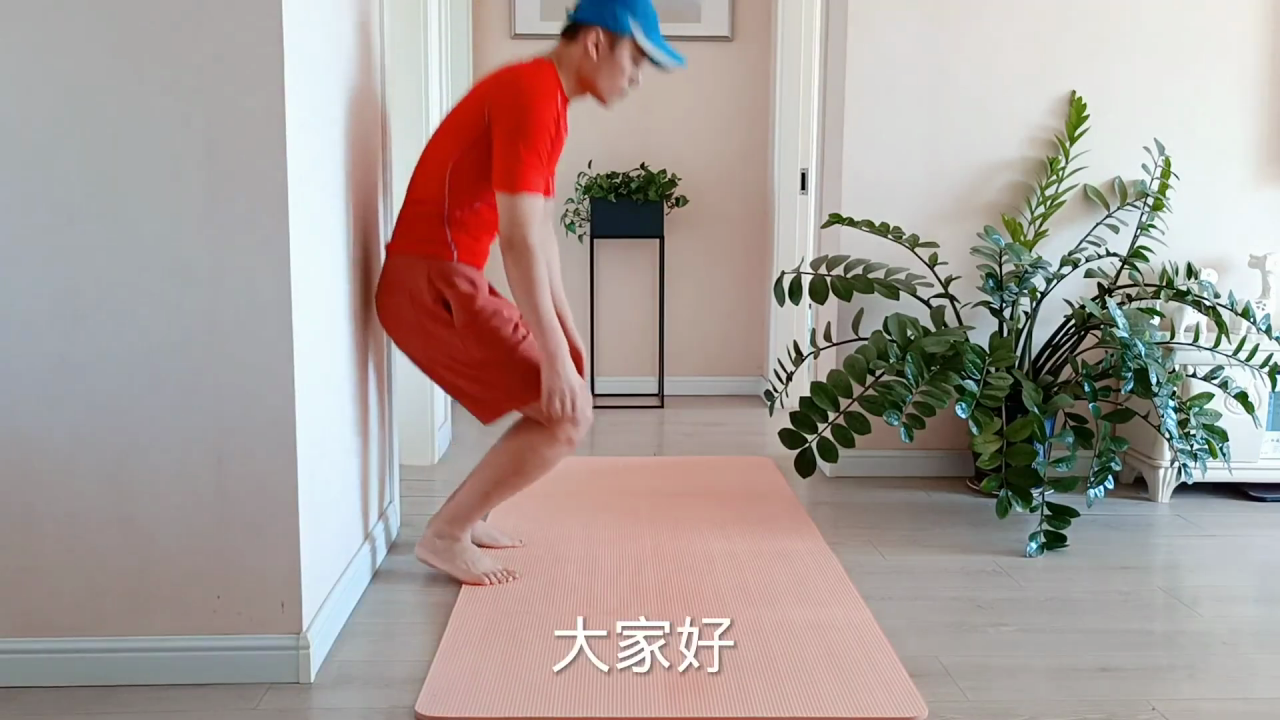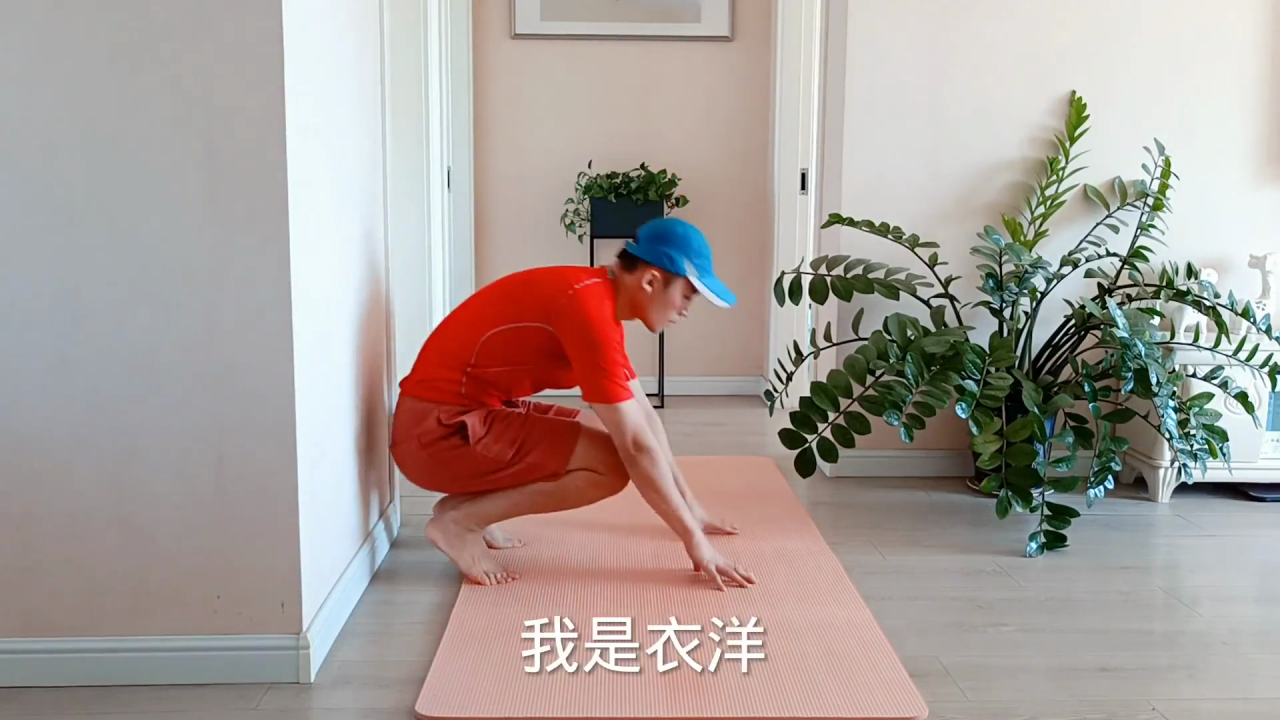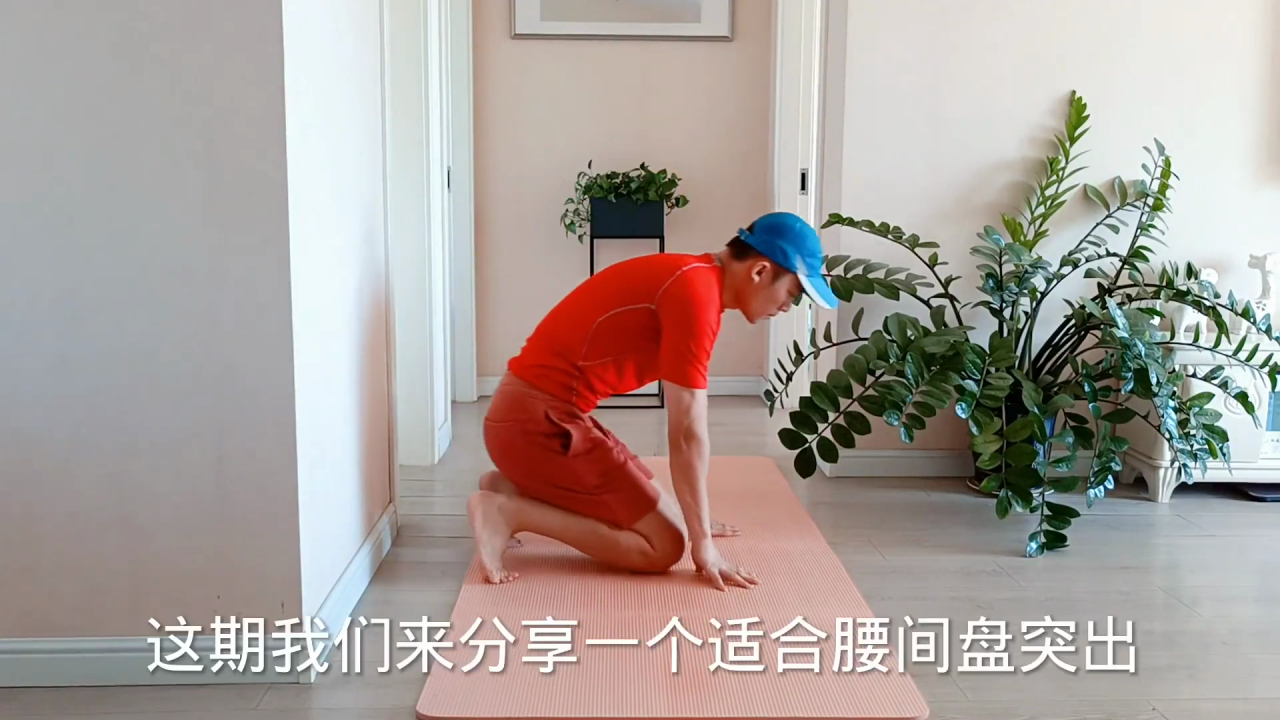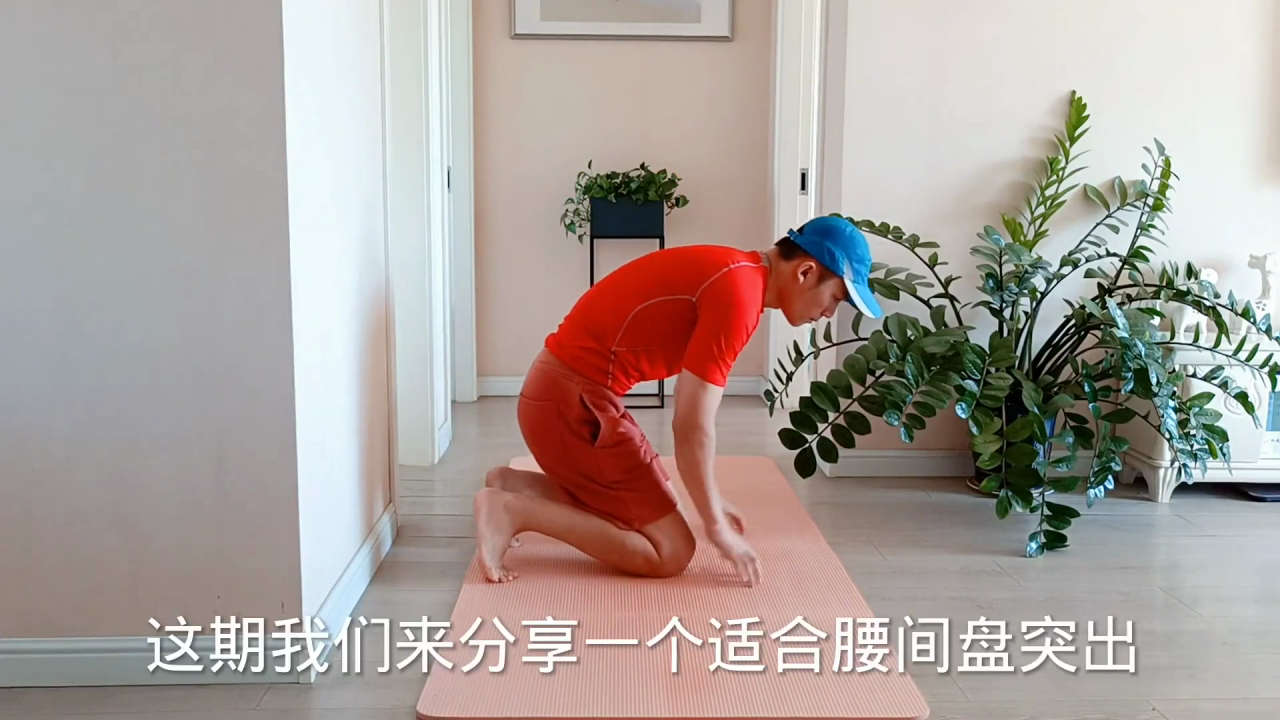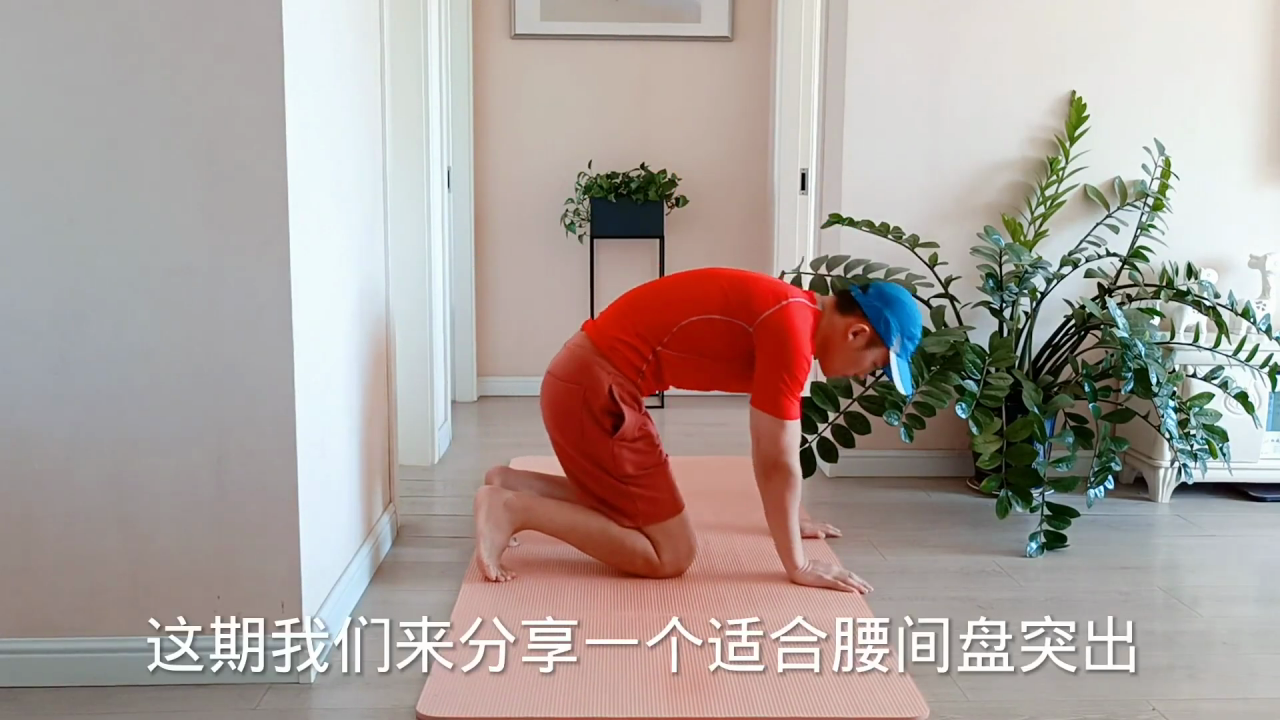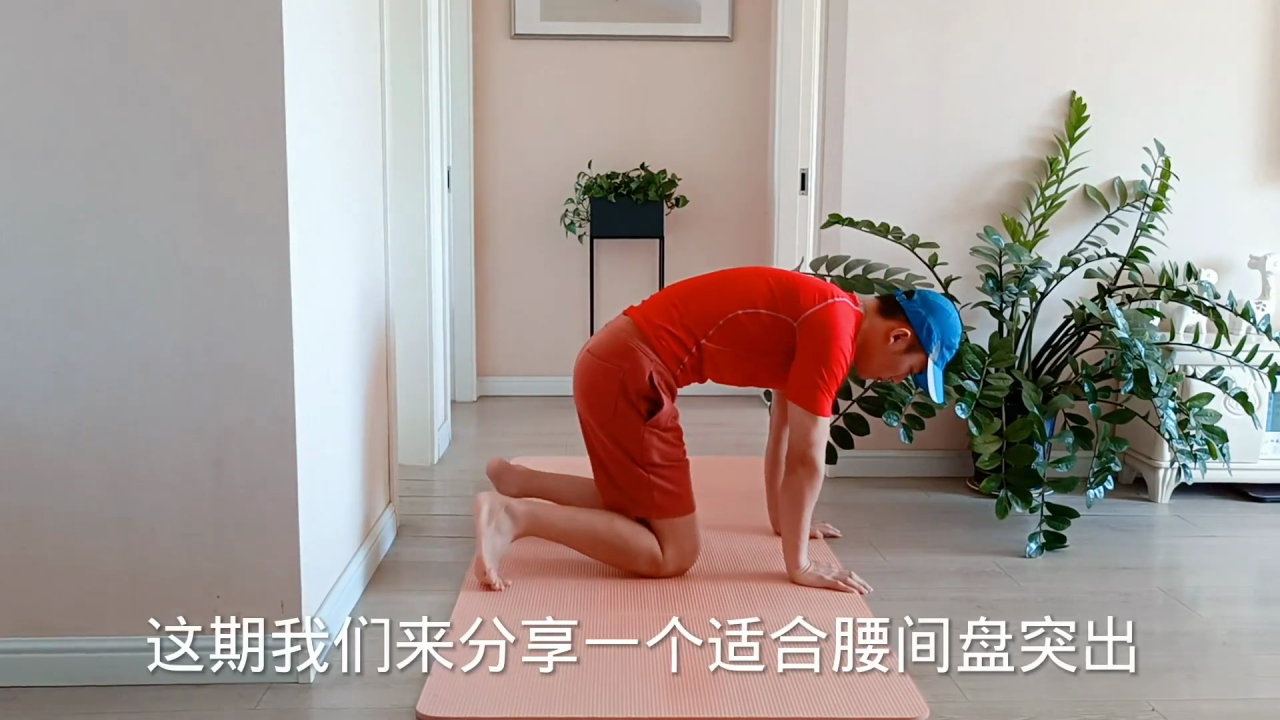
dt=0.5s
person 1, frame 1
left shoulder: (546, 100)
right shoulder: (532, 97)
left elbow: (541, 235)
right elbow: (520, 242)
left wrist: (568, 336)
right wrist: (557, 361)
left hip: (444, 281)
right hip: (427, 287)
left knee: (565, 399)
right knee: (566, 411)
left ankle: (465, 516)
right ankle: (447, 533)
person 1, frame 2
left shoulder: (597, 298)
right shoulder: (590, 310)
left elbow: (643, 417)
right elbow: (636, 444)
left wrist: (689, 505)
right wrist: (693, 538)
left hip: (457, 414)
right hip: (436, 432)
left knee: (609, 437)
right knee: (611, 464)
left ankle: (473, 503)
right ankle: (461, 521)
person 1, frame 3
left shoulder: (695, 279)
right shoulder: (696, 294)
left elbow: (685, 422)
right elbow: (687, 432)
left wrist: (689, 517)
right wrist: (700, 541)
left hip: (538, 409)
right hip: (538, 419)
left knee: (659, 512)
right knee: (662, 546)
left ankle: (509, 487)
right ankle: (506, 511)
person 1, frame 4
left shoulder: (737, 275)
right shoulder: (737, 293)
left elbow: (693, 415)
right elbow: (692, 426)
left wrist: (711, 507)
right wrist: (714, 524)
left hip: (565, 387)
right hip: (572, 399)
left knee: (649, 507)
right knee: (671, 553)
left ankle: (516, 485)
right ankle: (513, 509)
person 1, frame 5
left shoulder: (791, 313)
right shoulder: (791, 330)
left elbow: (768, 441)
right elbow: (780, 463)
left wrist: (784, 523)
right wrist: (796, 564)
left hip: (585, 376)
right hip: (595, 389)
left knee: (637, 509)
right knee: (670, 555)
left ankle: (513, 484)
right ankle: (511, 508)
person 1, frame 6
left shoulder: (818, 313)
right shoulder: (834, 329)
left elbow: (783, 432)
right elbow: (806, 458)
left wrist: (784, 520)
right wrist: (798, 564)
left hip: (612, 360)
right hip: (630, 373)
left knee: (635, 508)
right knee: (673, 555)
left ankle: (515, 481)
right ankle: (512, 515)
